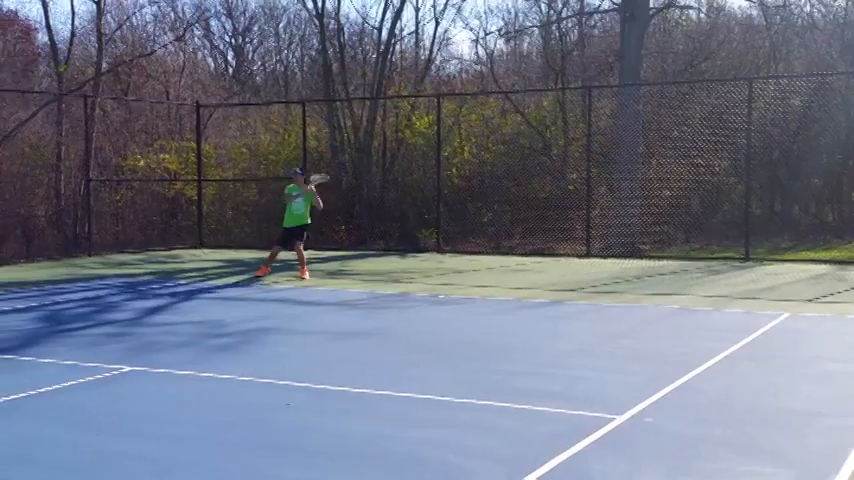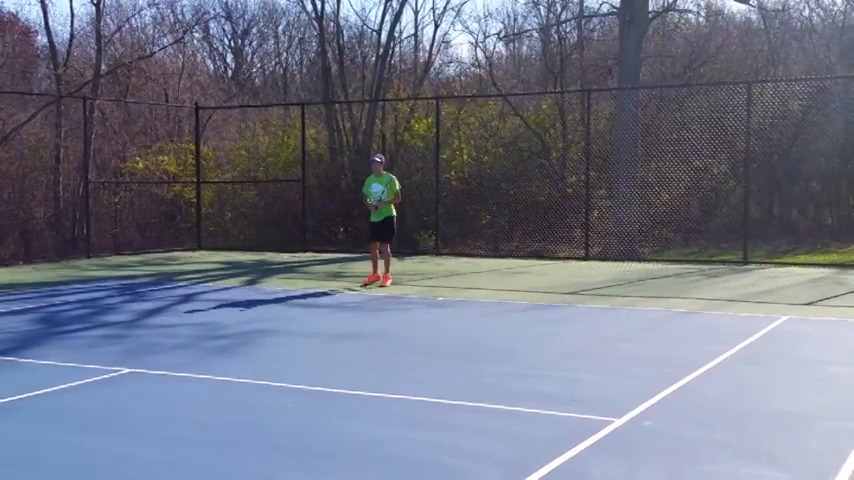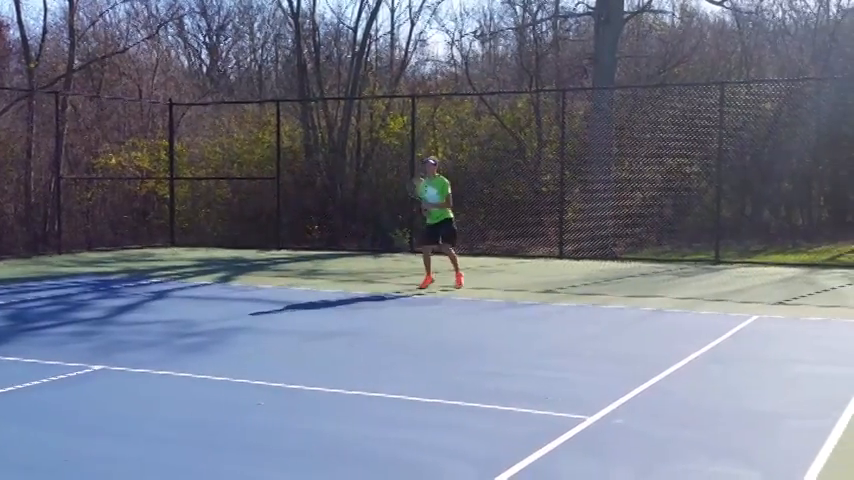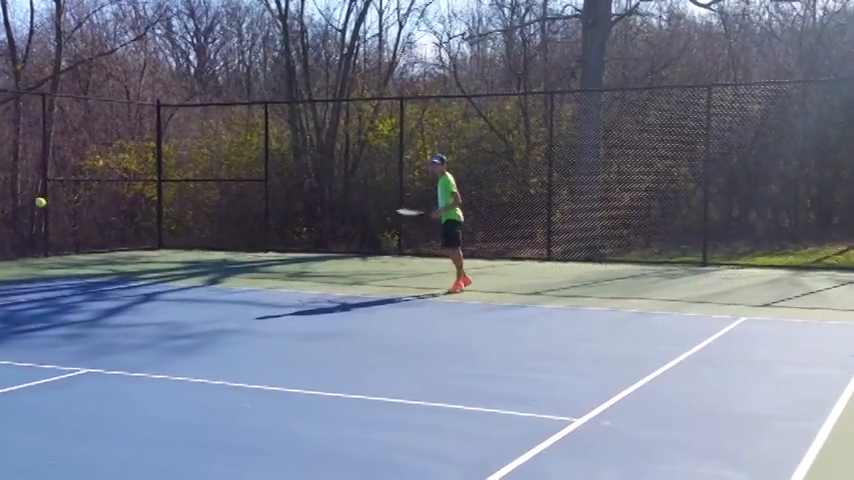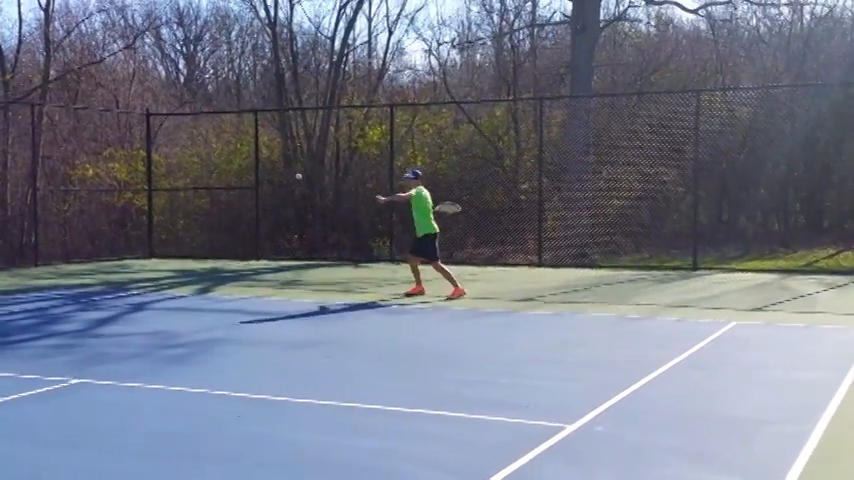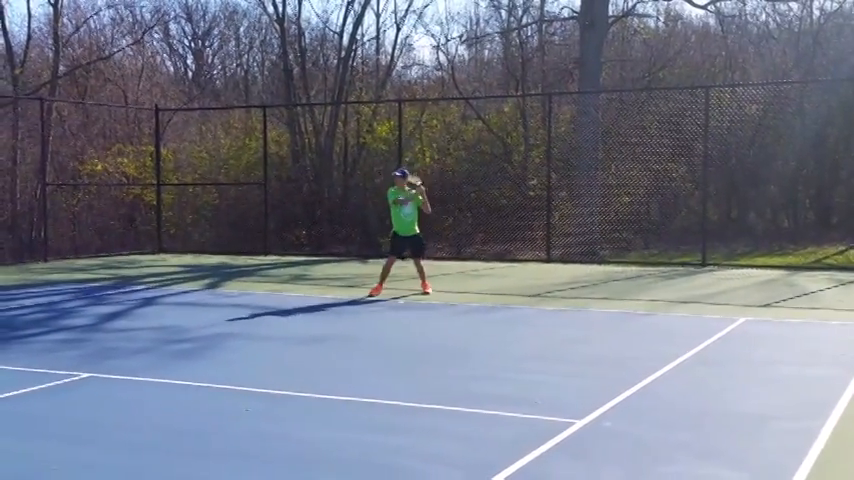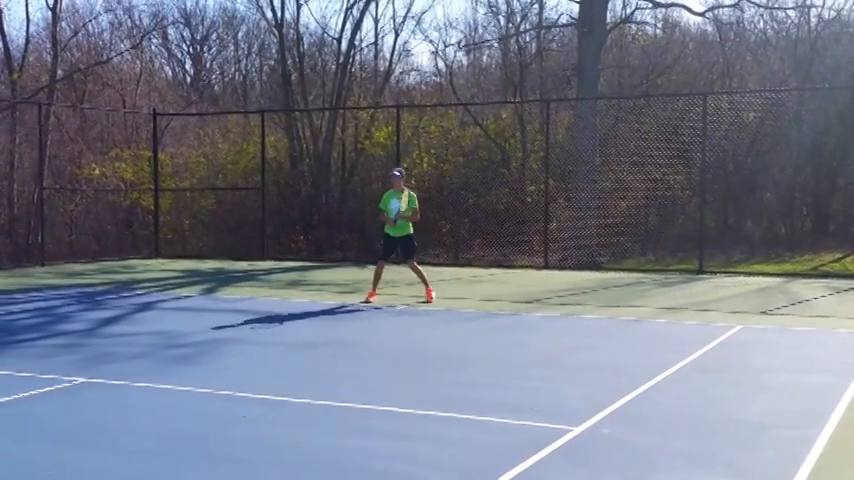
dt=0.7s
person 1, frame 1
left shoulder: (309, 192)
right shoulder: (290, 188)
left elbow: (320, 207)
right elbow: (287, 199)
left wrist: (314, 193)
right wrist: (301, 193)
left hip: (302, 224)
right hip: (288, 225)
left knee: (298, 247)
right knee: (276, 249)
left ankle: (304, 270)
right ankle: (266, 267)
person 1, frame 2
left shoulder: (390, 179)
right shoulder: (369, 181)
left elbow: (398, 198)
right elbow: (366, 199)
left wrist: (384, 203)
right wrist: (370, 206)
left hip: (388, 216)
right hip: (375, 217)
left knee: (385, 246)
right knee: (373, 246)
left ankle: (387, 275)
right ankle: (375, 274)
person 1, frame 3
left shoulder: (443, 182)
right shoulder: (423, 183)
left elbow: (448, 203)
left wrist: (432, 205)
right wrist: (424, 209)
left hip: (445, 219)
right hip: (431, 221)
left knee: (447, 249)
right knee: (425, 249)
left ankle: (459, 274)
right ankle: (429, 276)
person 1, frame 4
left shoulder: (447, 179)
right shoulder: (442, 179)
left elbow: (457, 201)
left wrist: (441, 210)
right wrist: (439, 211)
left hip: (452, 219)
right hip: (447, 219)
left knee: (454, 250)
right knee: (451, 251)
left ankle: (460, 280)
right ankle: (463, 278)
person 1, frame 5
left shoulder: (417, 191)
right shoulder: (421, 192)
left elbow: (402, 197)
left wrist: (385, 199)
left hip: (428, 233)
right hip: (422, 233)
left knee: (435, 263)
right knee: (412, 258)
left ankle: (458, 288)
right ankle: (419, 287)
person 1, frame 6
left shoulder: (414, 193)
right shoulder: (392, 192)
left elbow: (428, 211)
right elbow: (399, 203)
left wrist: (423, 195)
right wrist: (414, 194)
left hip: (413, 233)
right hip: (398, 233)
left knee: (418, 261)
right knee: (391, 260)
left ankle: (424, 283)
right ankle: (379, 286)
person 1, frame 7
left shoulder: (410, 196)
right shoulder: (387, 195)
left elbow: (416, 217)
right elbow: (382, 215)
left wrist: (403, 217)
right wrist: (387, 220)
left hip: (405, 234)
right hip: (390, 235)
left knee: (411, 264)
right knee: (380, 264)
left ankle: (429, 289)
right ankle: (373, 292)
